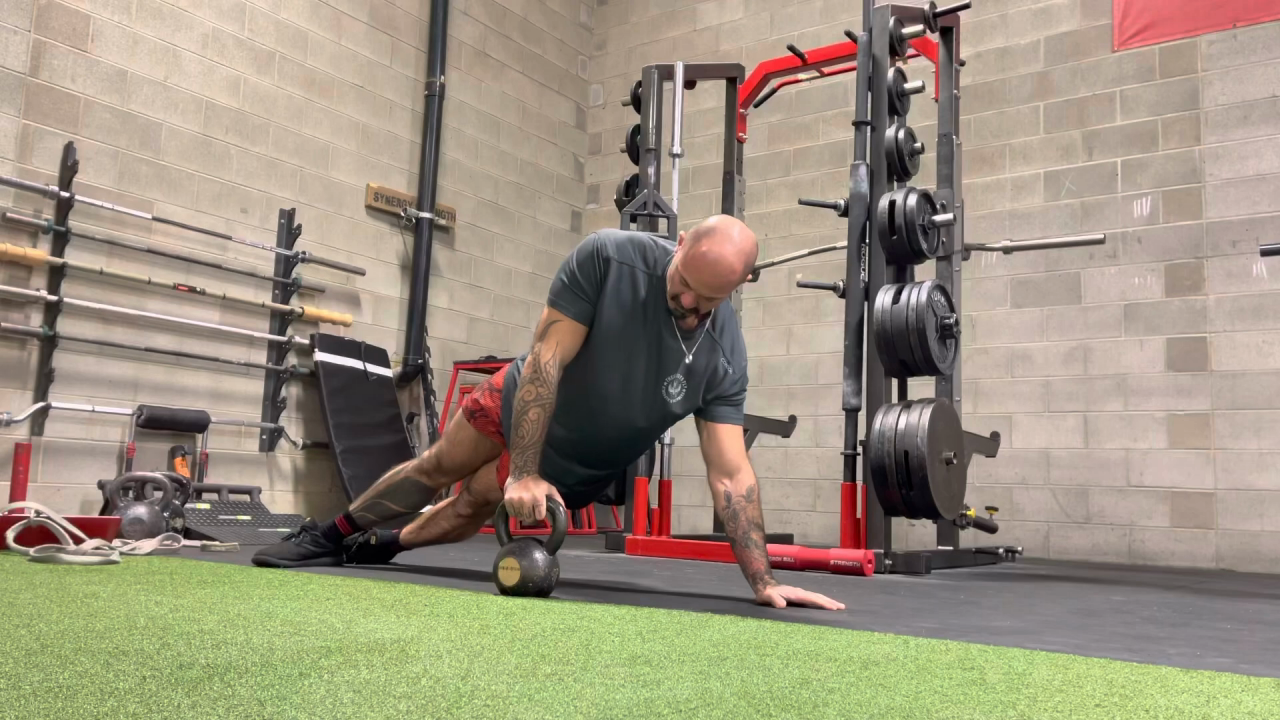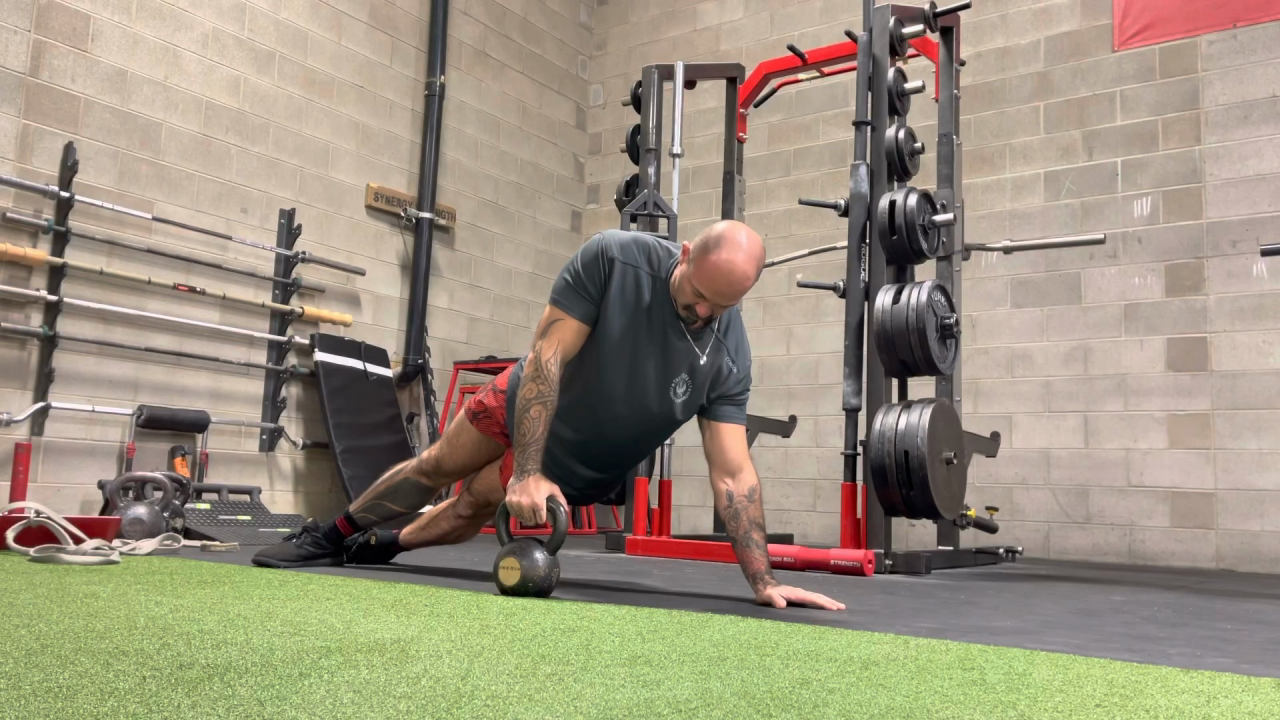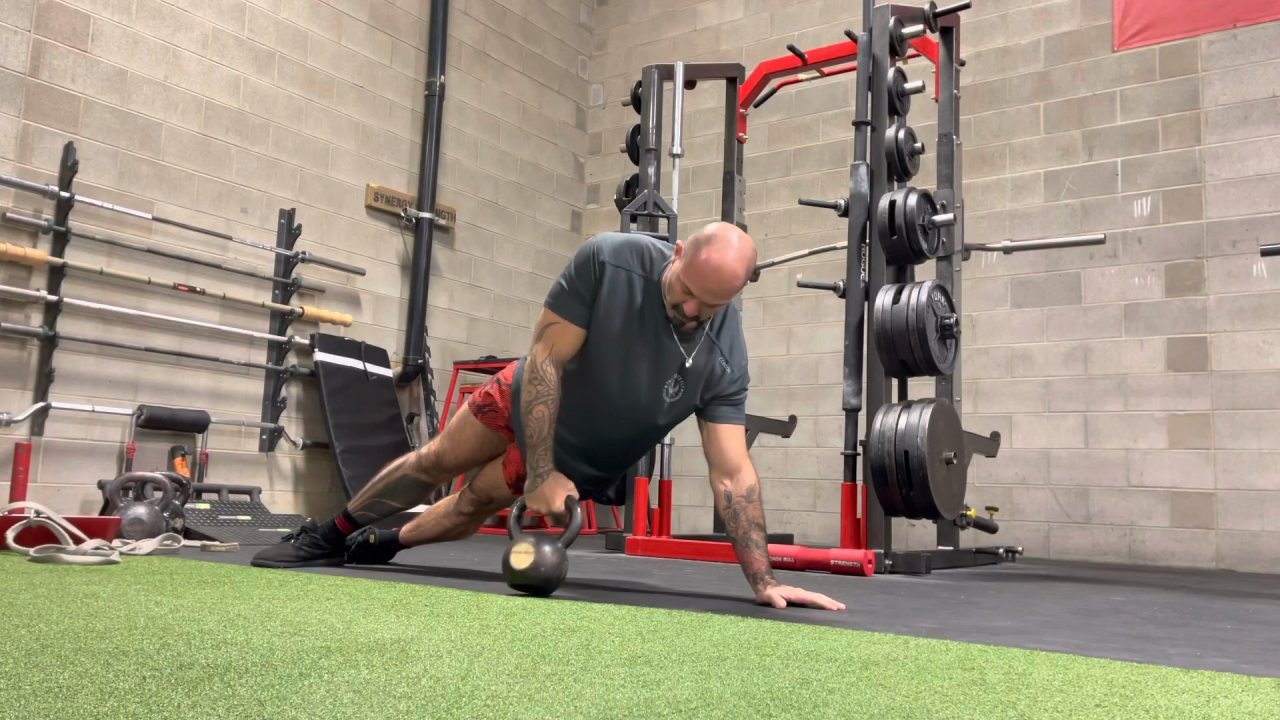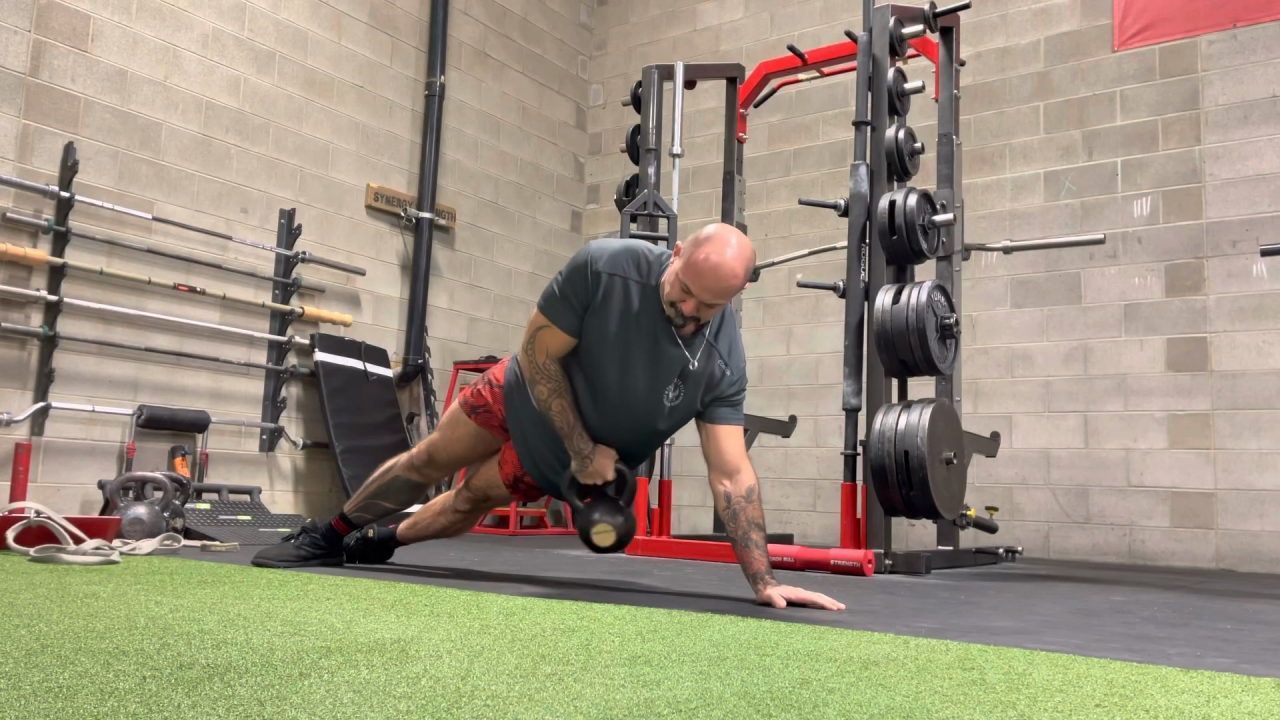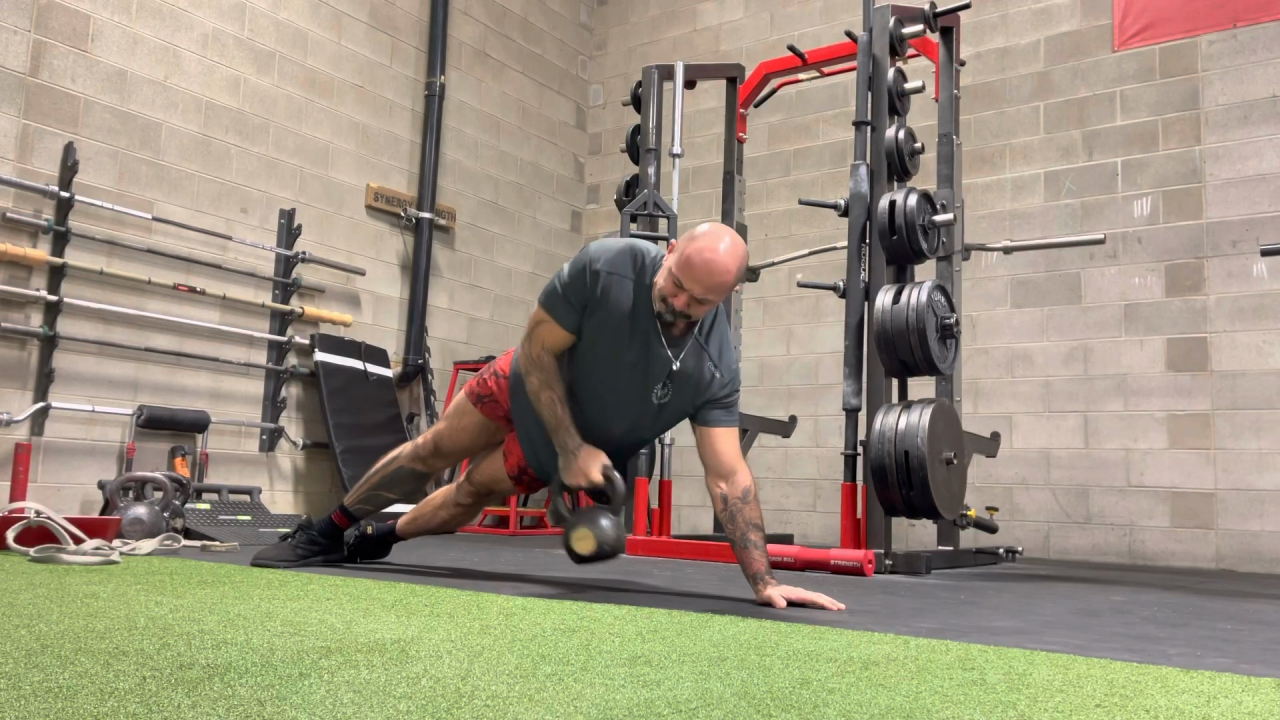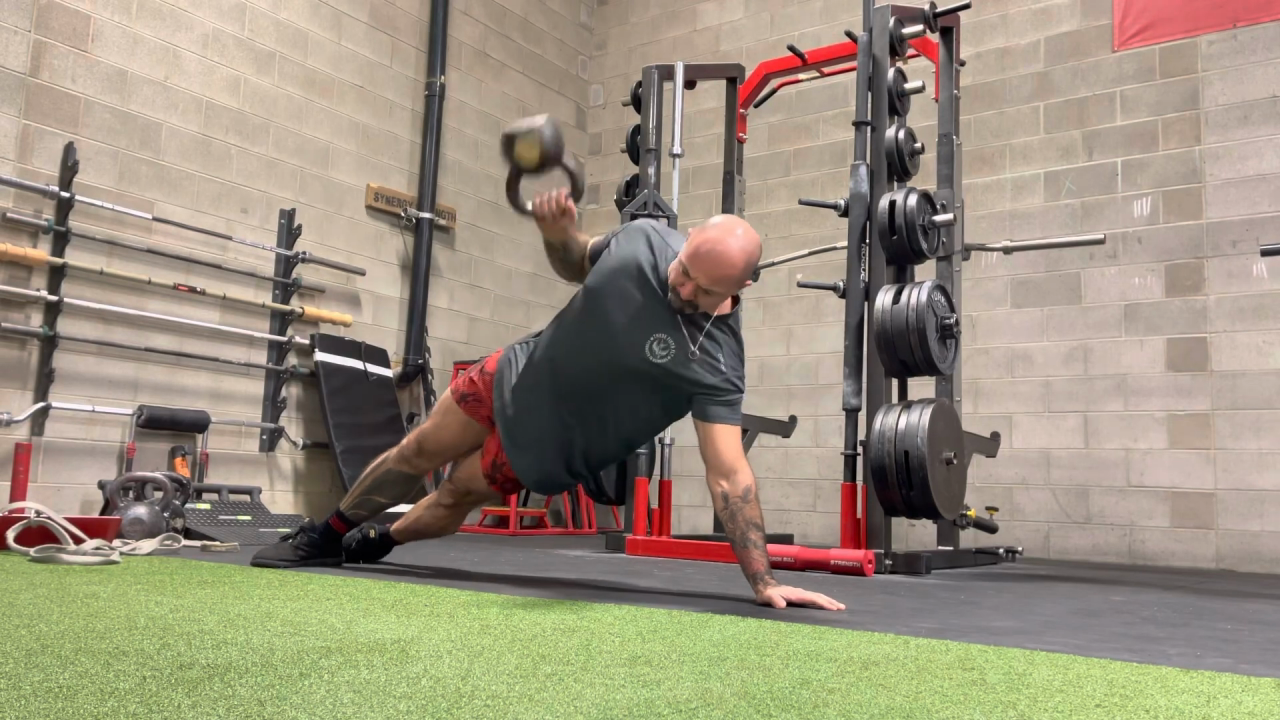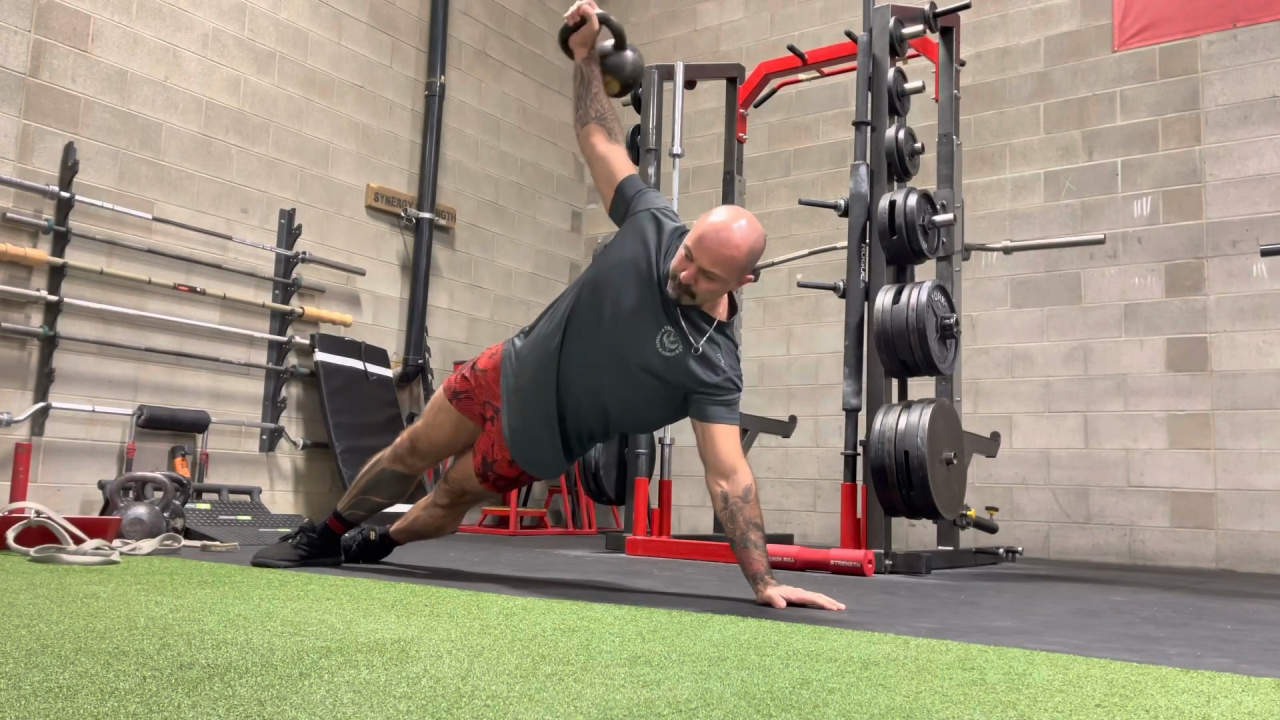
dt=0.4s
person 1, frame 1
left shoulder: (724, 357)
right shoulder: (607, 257)
left elbow: (729, 472)
right elbow: (546, 360)
left wrist: (763, 580)
right wrist: (523, 472)
left hip: (576, 464)
right hip: (520, 402)
left knee: (473, 508)
right knee: (437, 470)
left ankle: (378, 546)
right ankle: (334, 534)
person 1, frame 2
left shoulder: (728, 357)
right shoulder: (612, 258)
left elbow: (731, 474)
right elbow: (548, 356)
left wrist: (764, 580)
right wrist: (526, 471)
left hip: (581, 465)
right hip: (526, 402)
left knee: (474, 507)
right knee: (437, 468)
left ankle: (380, 546)
right ankle: (333, 535)
person 1, frame 3
left shoulder: (724, 358)
right shoulder: (607, 260)
left elbow: (731, 473)
right elbow: (547, 358)
left wrist: (763, 579)
right wrist: (540, 474)
left hip: (584, 456)
right hip: (528, 399)
left knee: (478, 503)
right knee: (435, 464)
left ankle: (379, 545)
right ankle: (332, 534)
person 1, frame 4
left shoulder: (722, 361)
right shoulder: (603, 266)
left elbow: (730, 474)
right elbow: (539, 354)
left wrist: (764, 580)
right wrist: (583, 451)
right hip: (523, 396)
left knee: (473, 499)
right knee: (428, 463)
left ankle: (378, 542)
right ankle: (329, 535)
person 1, frame 5
left shoulder: (713, 365)
right shoulder: (606, 265)
left elbow: (727, 475)
right elbow: (537, 348)
left wrist: (763, 580)
right wrist: (572, 448)
right hip: (525, 385)
left knee: (475, 491)
right knee: (432, 451)
left ankle: (376, 539)
right ankle: (329, 532)
person 1, frame 6
left shoulder: (717, 362)
right shoulder: (647, 240)
left elbow: (729, 475)
right elbow: (577, 266)
left wrist: (764, 581)
right wrist: (556, 232)
left hip: (543, 443)
right hip: (515, 375)
left knee: (457, 496)
right knee: (420, 450)
left ankle: (374, 541)
right ankle: (329, 534)
person 1, frame 7
left shoulder: (712, 362)
right shoulder: (653, 224)
left elbow: (728, 475)
right elbow: (599, 139)
left wrist: (764, 582)
right wrist: (584, 55)
left hip: (535, 434)
right hip: (510, 371)
left knee: (453, 497)
right knee: (413, 453)
left ankle: (370, 547)
right ankle: (327, 536)
